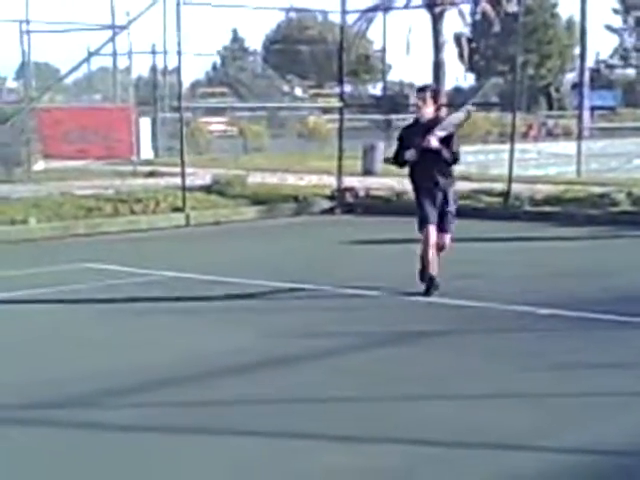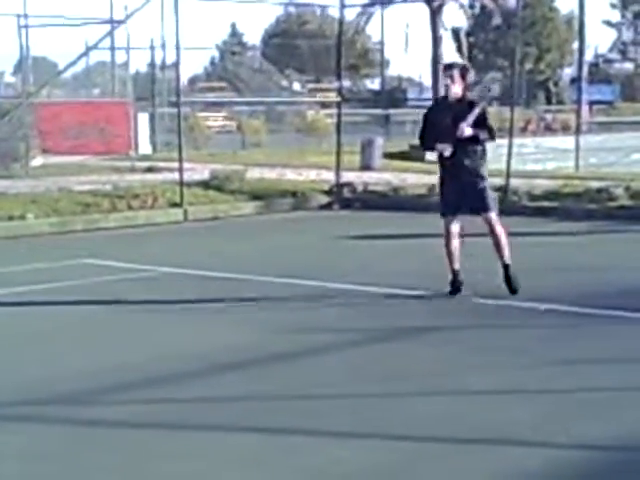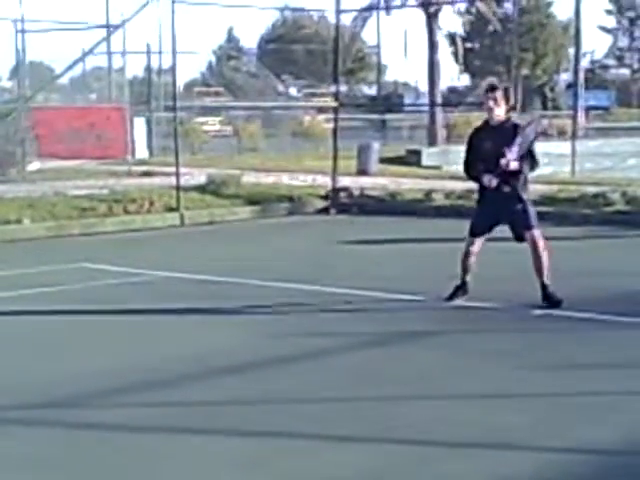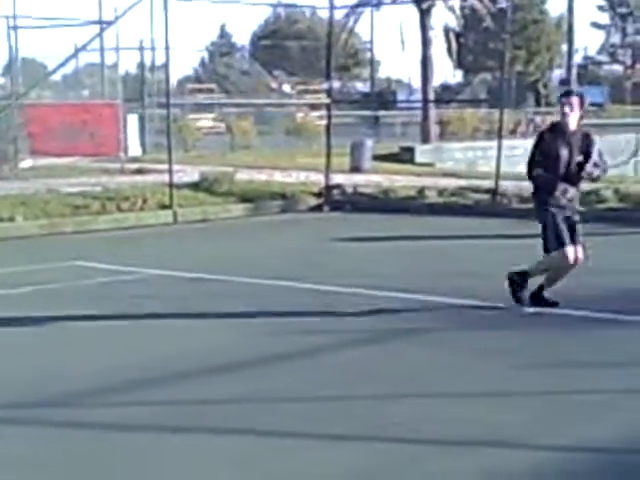
dt=0.3s
person 1, frame 1
right shoulder: (408, 131)
left elbow: (454, 157)
right elbow: (397, 159)
left wrist: (438, 146)
right wrist: (405, 156)
left hip: (444, 190)
right hip: (423, 191)
left knee: (443, 242)
right knee: (429, 235)
left ankle: (425, 262)
right ankle: (431, 279)
person 1, frame 2
left shoulder: (472, 107)
right shoulder: (434, 110)
left elbow: (490, 134)
right elbow: (424, 140)
left wrist: (472, 132)
right wrist: (437, 146)
left hip: (473, 173)
right hip: (449, 175)
left knee: (492, 220)
right knee: (451, 227)
left ankle: (507, 270)
right ankle: (456, 277)
person 1, frame 3
left shoulder: (516, 130)
right shoulder: (477, 134)
left elbow: (532, 162)
right elbow: (469, 166)
left wrist: (516, 165)
right wrist: (482, 176)
left hip: (515, 195)
right hip: (488, 195)
left knee: (536, 239)
right knee: (472, 245)
left ankle: (546, 290)
right ankle: (463, 285)
person 1, frame 4
left shoulder: (586, 139)
right shoulder: (547, 137)
left elbow: (601, 169)
right elbow: (533, 172)
left wrist: (594, 171)
right wrist: (555, 185)
left hip: (568, 204)
right hip: (548, 203)
left knee: (576, 257)
right knee: (566, 257)
left ankle: (538, 293)
right ankle: (520, 276)
